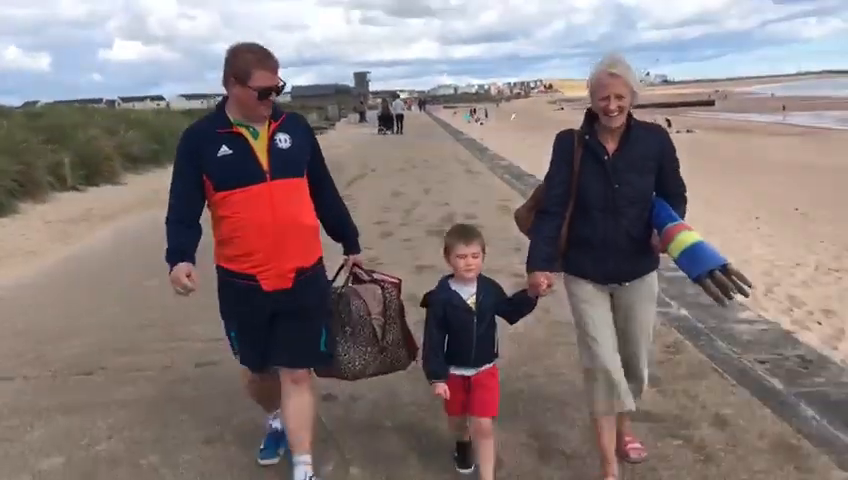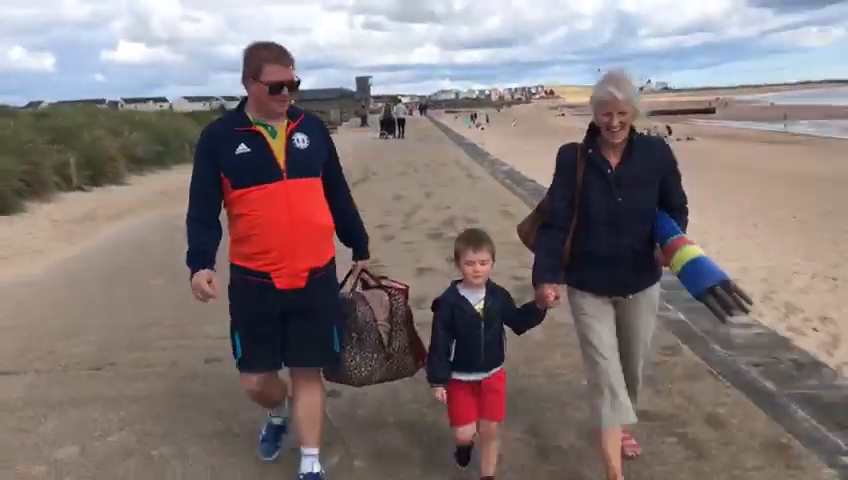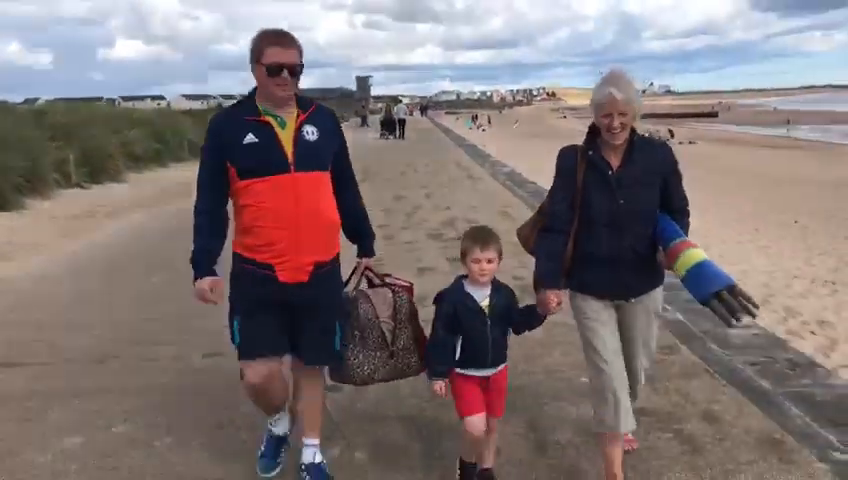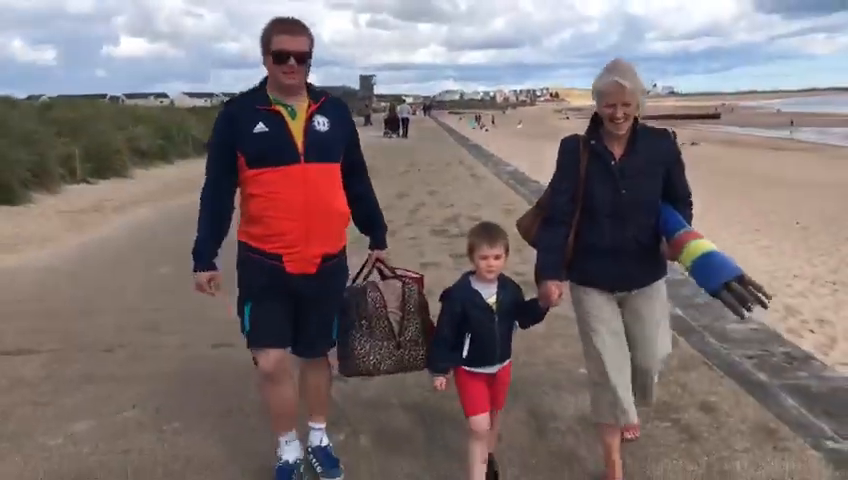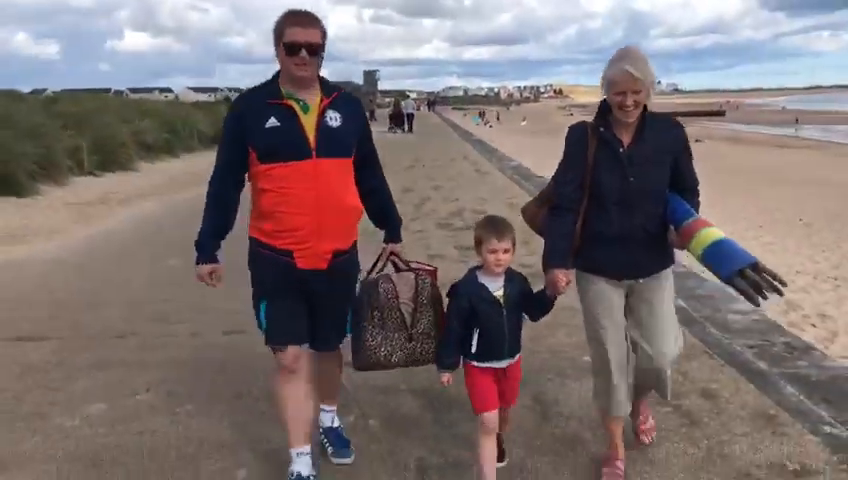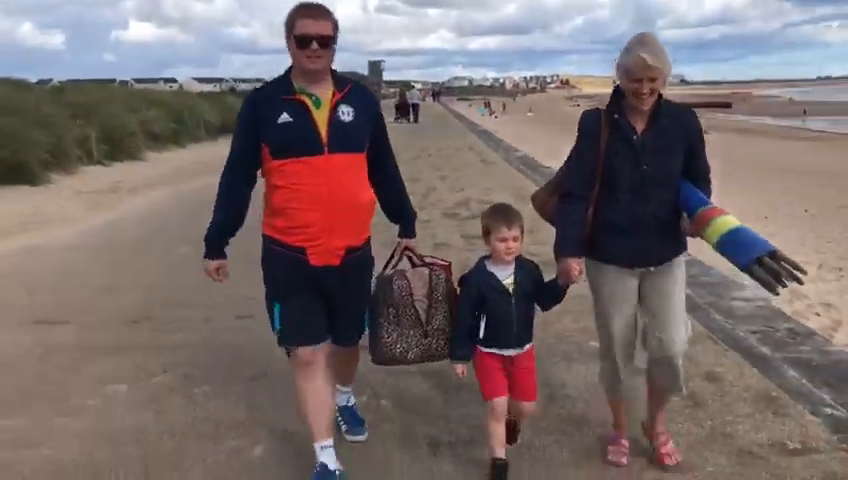
dt=0.1s
person 1, frame 1
left shoulder: (295, 128)
right shoulder: (200, 140)
left elbow: (324, 192)
right elbow: (183, 209)
left wrist: (350, 243)
right wrist: (180, 256)
left hip: (305, 279)
right hip: (241, 284)
left knee: (297, 374)
right knee: (257, 371)
right ankle: (276, 420)
person 1, frame 2
left shoulder: (313, 130)
right shoulder: (219, 137)
left elbow: (338, 195)
right elbow: (203, 210)
left wrist: (359, 249)
right wrist: (201, 263)
left hip: (316, 279)
right hip: (253, 283)
left knee: (307, 373)
right knee: (256, 380)
right ankle: (277, 414)
person 1, frame 3
left shoulder: (323, 121)
right shoulder: (228, 127)
left elbow: (346, 190)
right elbow: (210, 202)
left wrist: (365, 246)
right wrist: (205, 265)
left hip: (320, 273)
right hip: (256, 274)
left knee: (311, 367)
right knee: (258, 375)
right ankle: (277, 423)
person 1, frame 4
left shoulder: (335, 112)
right shoulder: (238, 115)
left elbow: (356, 181)
right elbow: (218, 191)
left wrist: (377, 237)
right wrist: (205, 256)
left hip: (326, 263)
right hip: (263, 264)
left knee: (315, 355)
right knee: (272, 363)
left ankle: (318, 438)
person 1, frame 5
left shoulder: (347, 107)
right shoulder: (249, 109)
left elbow: (370, 175)
right elbow: (225, 184)
left wrist: (391, 230)
right wrist: (208, 249)
left hip: (337, 258)
right hip: (275, 259)
left knee: (327, 348)
right knee: (290, 359)
left ankle: (330, 420)
person 1, frame 6
left shoulder: (361, 100)
right shoulder: (263, 104)
left elbow: (384, 169)
right elbow: (237, 178)
left wrist: (406, 225)
right wrist: (216, 242)
left hip: (351, 253)
right hip: (288, 256)
left knee: (346, 342)
right knee: (307, 356)
left ankle: (345, 397)
person 2, frame 1
left shoulder: (654, 140)
right shoulder: (570, 145)
left elbow: (674, 197)
right elbow: (551, 208)
right wrist: (539, 264)
left hip: (639, 270)
right hip: (585, 272)
left knee: (634, 357)
right knee: (602, 364)
left ankle: (623, 429)
person 2, frame 2
left shoulder: (656, 154)
right shoulder: (573, 159)
left elbow: (676, 209)
right elbow: (555, 222)
right wrist: (545, 276)
left hip: (641, 283)
right hip: (588, 286)
left knee: (630, 365)
right knee: (605, 375)
left ankle: (620, 429)
person 2, frame 3
left shoulder: (658, 155)
right shoulder: (573, 161)
left elbow: (677, 211)
right elbow: (556, 225)
right wrist: (547, 282)
left hip: (643, 285)
right hip: (590, 289)
left knee: (634, 366)
right knee: (608, 379)
left ankle: (619, 426)
person 2, frame 4
left shoulder: (661, 145)
right shoulder: (575, 150)
left elbow: (680, 203)
right elbow: (557, 216)
right wrist: (548, 273)
left hip: (647, 278)
right hip: (592, 282)
left knee: (649, 358)
right knee: (607, 371)
left ankle: (624, 408)
person 2, frame 5
left shoulder: (669, 133)
right shoulder: (583, 138)
left elbow: (687, 192)
right elbow: (563, 204)
right wrist: (556, 261)
left hip: (654, 266)
right hip: (598, 270)
left knee: (659, 353)
right knee: (609, 362)
left ankle: (639, 402)
person 2, frame 6
left shoulder: (682, 121)
right shoulder: (596, 125)
left elbow: (699, 179)
right elbow: (575, 190)
right wrist: (567, 250)
left hip: (666, 256)
right hip: (609, 257)
left knee: (669, 346)
right knee: (616, 347)
left ankle: (657, 423)
right ankle: (619, 429)
person 3, frame 1
left shoulder: (490, 289)
right shoulder: (440, 298)
left elbow: (510, 312)
right elbow: (433, 341)
left wrist: (530, 295)
right wrist: (437, 377)
left hip: (485, 370)
right hip: (453, 372)
left knee: (484, 428)
right knee: (457, 419)
right ankle: (462, 443)
person 3, frame 2
left shoulder: (499, 296)
right shoulder: (449, 303)
left elbow: (518, 323)
right elbow: (439, 344)
left wrist: (539, 307)
right wrist: (438, 381)
left hip: (493, 376)
right hip: (460, 378)
left knee: (489, 431)
right knee: (464, 434)
right ankle: (464, 444)
person 3, frame 3
left shoulder: (504, 294)
right shoulder: (452, 298)
left elbow: (518, 323)
right elbow: (440, 339)
left wrist: (540, 310)
right wrist: (438, 374)
left hip: (497, 372)
right hip: (464, 374)
left knee: (491, 427)
right knee: (476, 430)
person 3, frame 4
left shoulder: (510, 289)
right shoulder: (459, 295)
left elbow: (524, 319)
right elbow: (444, 334)
left wrist: (543, 303)
right wrist: (439, 369)
left hip: (501, 368)
right hip: (470, 371)
left knee: (492, 420)
right knee: (479, 429)
left ankle: (488, 456)
person 3, frame 5
left shoulder: (518, 283)
right shoulder: (466, 290)
left elbow: (534, 311)
right elbow: (453, 329)
left wrist: (550, 293)
right wrist: (446, 365)
left hip: (511, 362)
right hip: (479, 366)
left knee: (504, 411)
right knee: (488, 424)
left ankle: (498, 438)
person 3, frame 6
left shoulder: (529, 271)
right shoulder: (477, 278)
left elbow: (545, 300)
right elbow: (464, 319)
left wrist: (562, 282)
right wrist: (460, 355)
left hip: (522, 351)
right hip: (488, 352)
left knee: (527, 407)
right knee: (497, 408)
left ankle: (511, 420)
